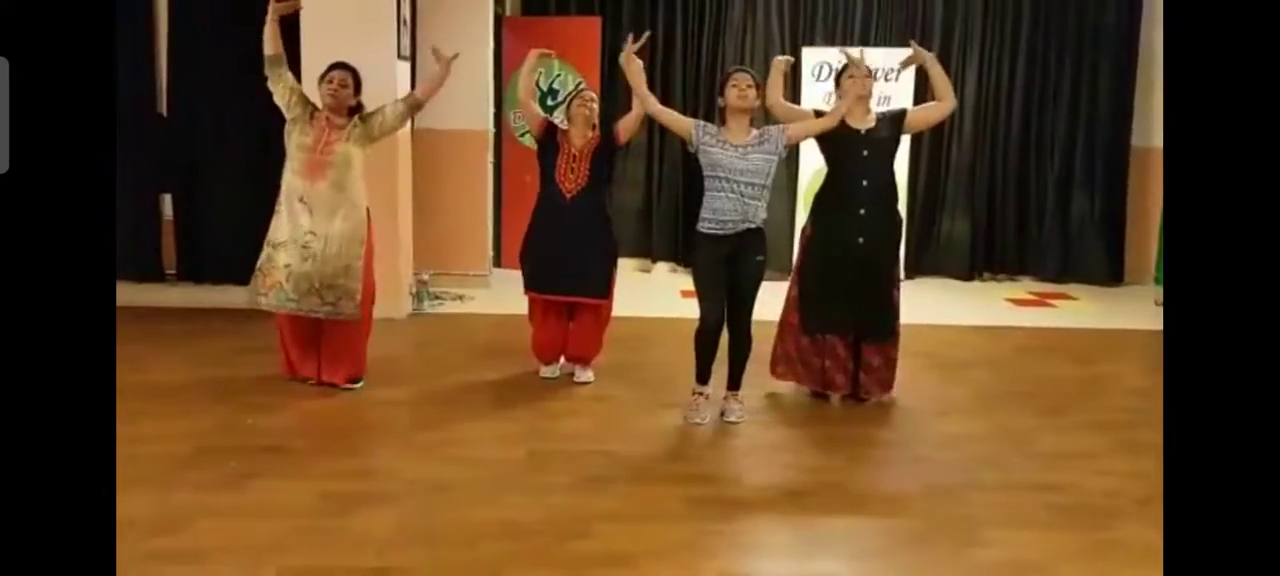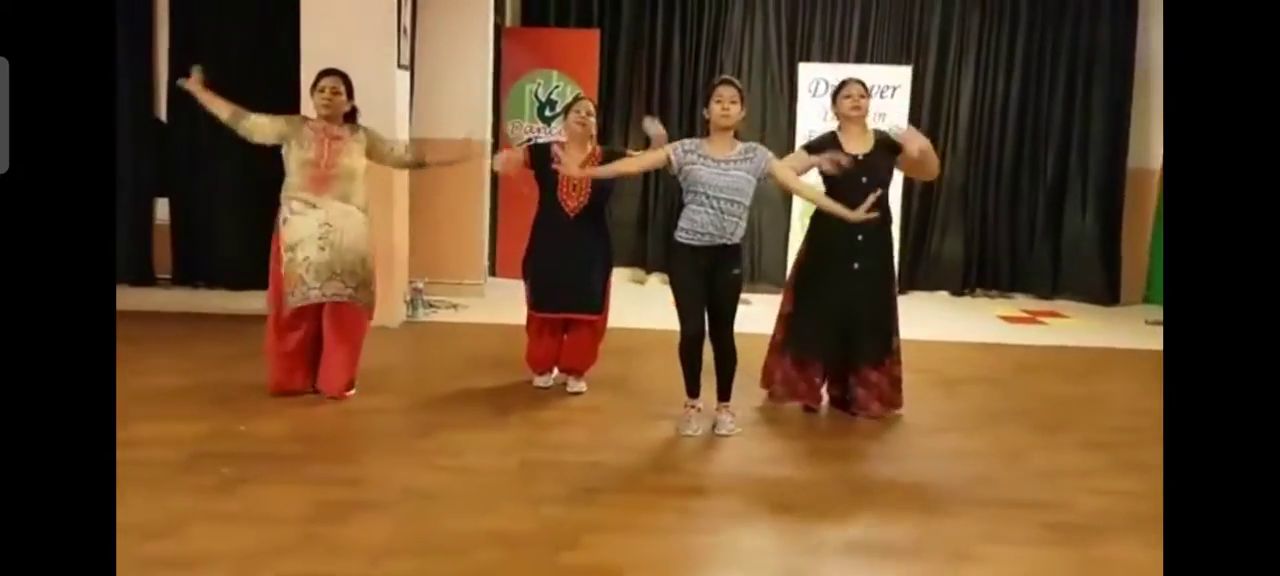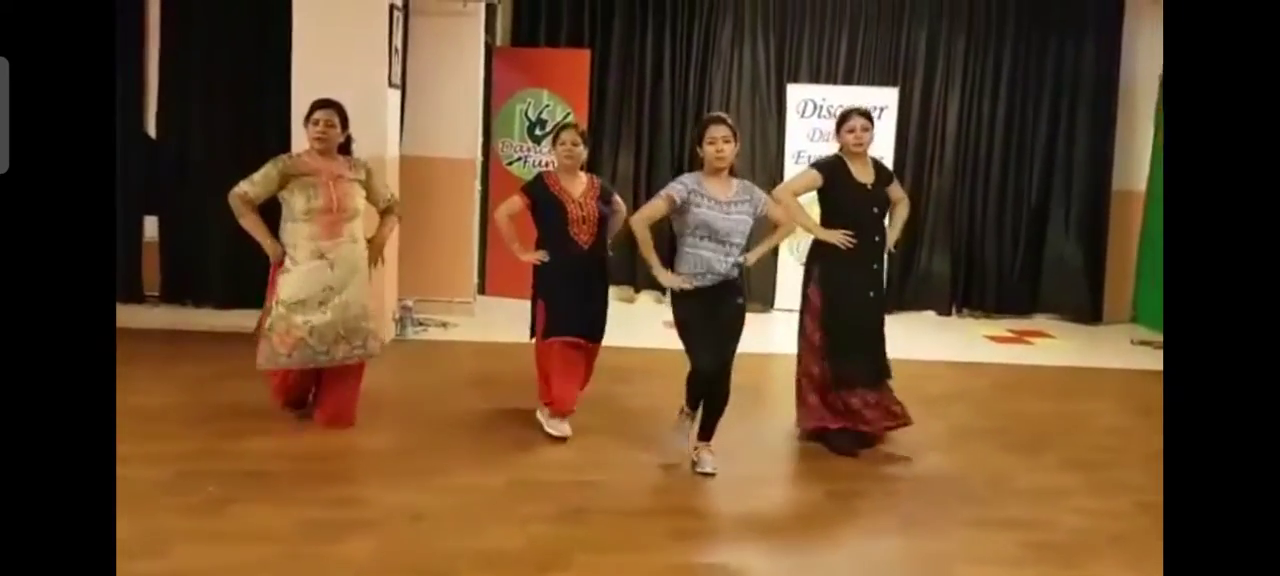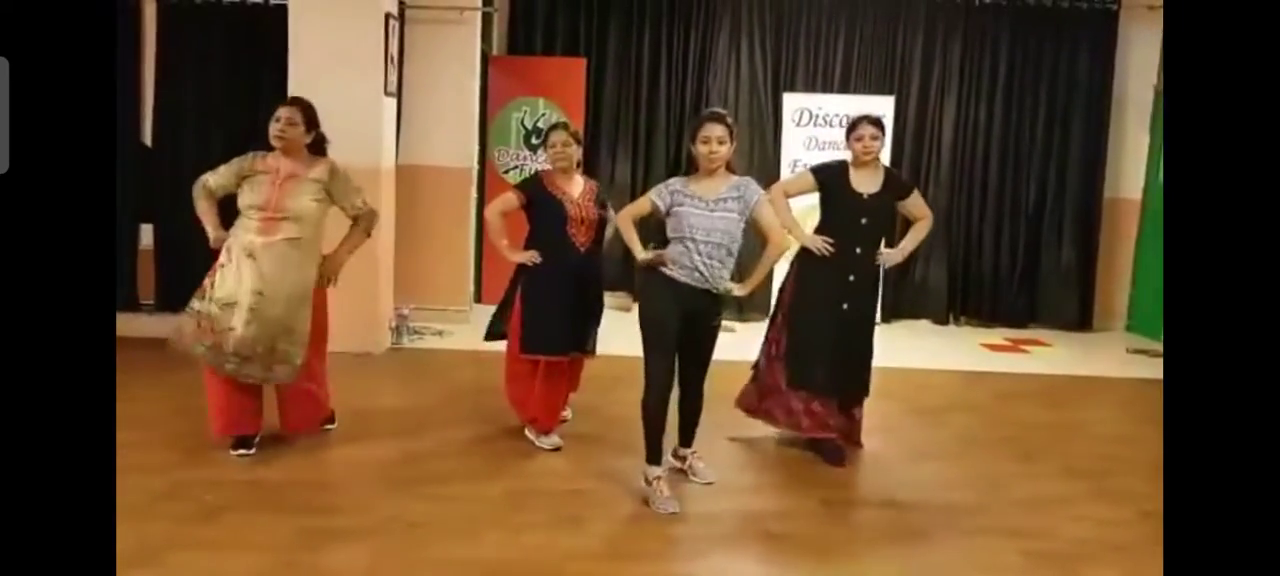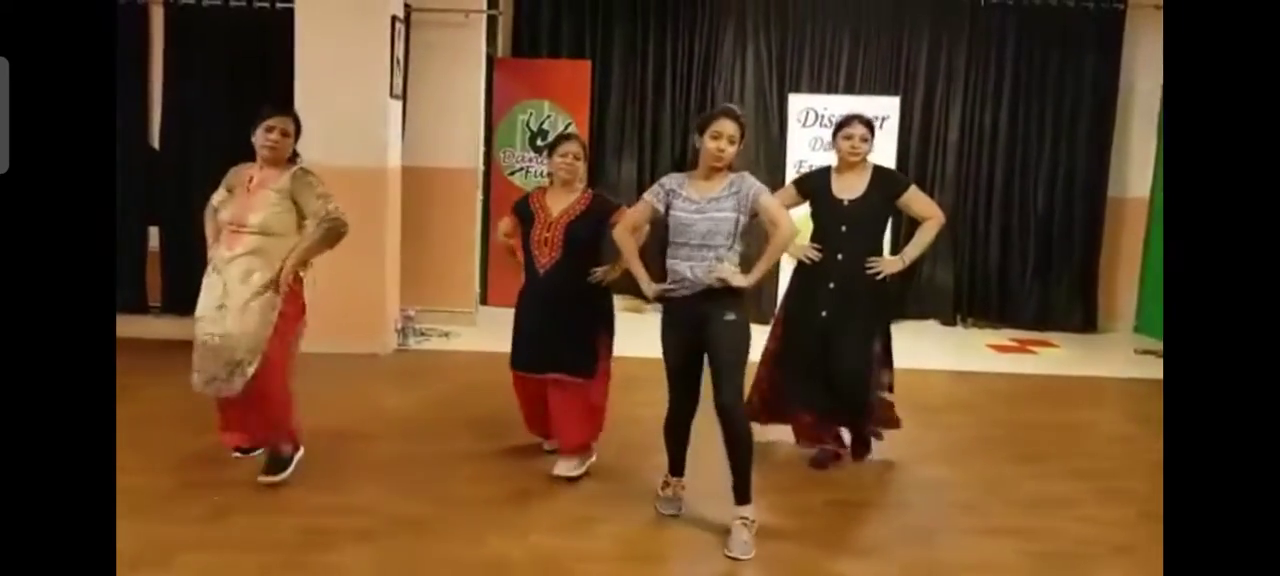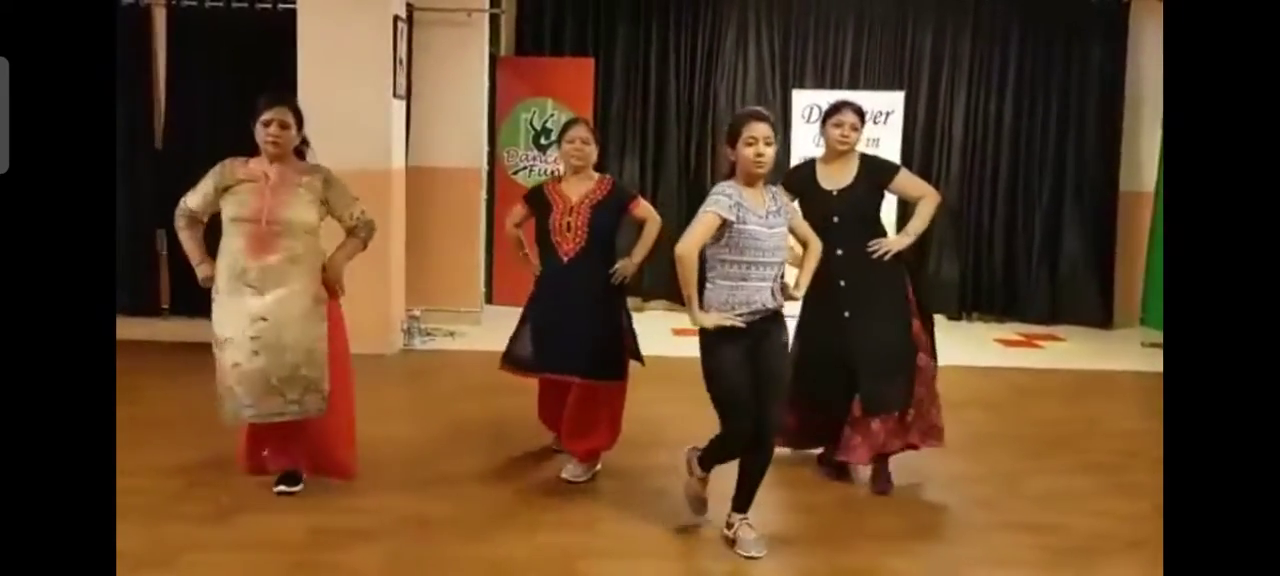
dt=0.7s
person 1, frame 1
left shoulder: (773, 138)
right shoulder: (704, 135)
left elbow: (827, 122)
right elbow: (653, 107)
right wrist: (630, 67)
left hip: (750, 241)
right hip: (710, 239)
left knee: (740, 321)
right knee: (711, 318)
left ankle: (733, 394)
right ankle: (700, 391)
person 1, frame 2
left shoulder: (755, 155)
right shoulder: (687, 150)
left elbow: (798, 185)
right elbow: (637, 163)
left wrist: (847, 213)
right wrist: (584, 172)
left hip: (727, 254)
right hip: (687, 251)
left knee: (722, 333)
right knee: (692, 332)
left ankle: (725, 406)
right ankle: (692, 404)
person 1, frame 3
left shoulder: (748, 192)
right shoulder: (686, 186)
left elbow: (787, 223)
right elbow: (640, 222)
left wrist: (754, 254)
right wrist: (659, 270)
left hip: (729, 292)
right hip: (690, 291)
left knee: (721, 372)
right knee: (704, 365)
left ankle: (703, 443)
right ankle: (688, 412)
person 1, frame 4
left shoulder: (744, 189)
right shoulder: (675, 188)
left elbow: (778, 239)
right elbow: (625, 216)
left wrist: (746, 286)
right wrist: (641, 254)
left hip: (707, 298)
right hip: (664, 288)
left knee: (693, 381)
right knee: (659, 379)
left ankle: (684, 452)
right ankle: (653, 474)
person 1, frame 5
left shoulder: (743, 186)
right shoulder: (670, 186)
left elbow: (784, 227)
right elbow: (624, 229)
left wrist: (751, 276)
right wrist: (646, 282)
left hip: (724, 305)
right hip: (678, 306)
left knee: (730, 404)
right knee: (682, 402)
left ankle: (744, 514)
right ankle: (674, 480)
person 1, frame 6
left shoulder: (778, 200)
right shoulder: (725, 196)
left elbow: (813, 243)
right elbow: (685, 249)
left wrist: (799, 287)
right wrist: (696, 313)
left hip: (771, 328)
right hip: (728, 331)
left knee: (765, 431)
right knee: (738, 432)
left ankle: (739, 518)
right ankle: (699, 465)
person 2, frame 1
left shoulder: (364, 128)
right shoulder: (298, 114)
left elbow: (409, 104)
right elbow: (275, 69)
left wrist: (442, 72)
left hip: (343, 225)
right hip: (295, 222)
left knee: (343, 298)
right knee: (295, 297)
left ankle: (343, 371)
right ankle: (307, 367)
person 2, frame 2
left shoulder: (362, 137)
right shoulder: (292, 128)
left elbow: (405, 156)
right elbow: (242, 120)
left wrist: (449, 158)
right wrist: (198, 90)
left hip: (347, 232)
right hip: (299, 231)
left knee: (343, 308)
right knee: (297, 307)
left ankle: (338, 379)
right ankle: (298, 378)
person 2, frame 3
left shoulder: (360, 171)
right shoulder: (286, 167)
left elbow: (390, 206)
right elbow: (239, 198)
left wrist: (379, 240)
right wrist: (268, 242)
left hip: (348, 271)
right hip: (299, 268)
left knee: (344, 340)
right knee: (296, 336)
left ankle: (331, 410)
right ankle: (295, 395)
person 2, frame 4
left shoulder: (326, 172)
right shoulder: (251, 164)
left elbow: (366, 216)
right elbow: (204, 187)
left wrist: (339, 257)
right wrist: (213, 229)
left hip: (295, 274)
right hip: (240, 269)
left knee: (295, 352)
right knee: (231, 347)
left ankle: (317, 414)
right ankle: (244, 427)
person 2, frame 5
left shoulder: (297, 179)
right shoulder: (236, 176)
left elbow: (335, 223)
right elbow: (212, 211)
left wrist: (295, 261)
right wrist: (213, 249)
left hip: (267, 287)
right hip: (224, 285)
left knee: (260, 364)
right knee: (227, 358)
left ankle: (283, 443)
right ankle: (249, 433)
person 2, frame 6
left shoulder: (318, 179)
right shoulder: (230, 172)
left elbow: (363, 225)
right elbow: (186, 214)
left wrist: (337, 262)
right wrist: (200, 262)
left hip: (297, 293)
right hip: (239, 294)
left knee: (297, 375)
right knee: (250, 371)
left ankle: (294, 460)
right ankle: (265, 451)
person 3, frame 1
left shoulder: (893, 122)
right shoulder: (825, 122)
left elbow: (947, 104)
right elbow: (774, 104)
left wrist: (928, 61)
right wrist: (778, 67)
left hip: (879, 230)
right hip: (832, 227)
left knee: (872, 306)
right knee: (826, 304)
left ankle: (861, 380)
right ankle: (822, 379)
person 3, frame 2
left shoulder: (887, 143)
right shoulder: (823, 145)
left elbow: (929, 173)
left wrist: (923, 147)
right wrist: (815, 161)
left hip: (873, 247)
right hip: (830, 244)
left knee: (866, 322)
right knee: (818, 317)
left ankle: (848, 392)
right ankle: (807, 389)
person 3, frame 3
left shoulder: (880, 171)
right shoulder: (829, 169)
left elbow: (901, 202)
right elbow: (782, 194)
left wrist: (892, 233)
right wrist: (819, 231)
left hip: (870, 271)
right hip: (834, 269)
left knee: (864, 346)
right knee: (838, 346)
left ankle: (855, 422)
right ankle: (832, 424)
person 3, frame 4
left shoulder: (895, 183)
right shoulder: (830, 173)
left elbow: (924, 218)
right elbow: (777, 192)
left wrist: (901, 252)
right wrist: (800, 235)
left hip: (863, 280)
right hip: (819, 274)
left knee: (851, 355)
right knee: (816, 349)
left ankle: (840, 427)
right ankle: (820, 431)
person 3, frame 5
left shoulder: (887, 182)
right shoulder: (814, 181)
left elbow: (934, 217)
left wrist: (903, 259)
right wrist: (790, 245)
left hip: (863, 290)
right hip: (813, 286)
left knee: (852, 370)
right knee: (808, 366)
left ankle: (860, 426)
right ankle: (828, 439)
person 3, frame 6
left shoulder: (875, 169)
right shoulder: (802, 175)
left elbow: (929, 196)
left wrist: (906, 237)
left hip: (877, 282)
right hip: (825, 286)
left knee: (881, 364)
right knee: (825, 368)
left ankle: (878, 452)
right ankle: (836, 447)
person 4, frame 1
left shoulder: (606, 144)
right shoulder: (550, 139)
left elbow: (639, 111)
right elbow: (525, 100)
right wrist: (533, 61)
left hip: (591, 238)
right hip: (550, 236)
left knee: (590, 303)
right knee: (548, 302)
left ankle: (581, 360)
right ankle: (549, 358)
person 4, frame 2
left shoulder: (607, 157)
right shoulder: (544, 153)
right elbow: (502, 160)
left wrist: (659, 140)
right wrist: (506, 162)
left hip: (591, 249)
right hip: (550, 247)
left knee: (587, 314)
right knee: (545, 311)
left ankle: (575, 371)
right ankle: (542, 368)
person 4, frame 3
left shoulder: (598, 186)
right shoulder: (541, 185)
left elbow: (620, 211)
right elbow: (501, 214)
left wrist: (604, 242)
right wrist: (521, 251)
left hip: (592, 277)
right hip: (555, 276)
left knee: (586, 343)
right knee: (558, 342)
left ankle: (567, 396)
right ankle: (552, 409)
person 4, frame 4
left shoulder: (592, 189)
right shoulder: (536, 185)
left elbow: (608, 222)
right elbow: (493, 211)
left wrist: (595, 251)
right wrist: (510, 251)
left hip: (582, 285)
right hip: (543, 281)
left knee: (570, 351)
right knee: (541, 352)
left ankle: (556, 405)
right ankle: (539, 423)
person 4, frame 5
left shoulder: (596, 204)
right shoulder: (529, 202)
right elbow: (502, 233)
left wrist: (616, 268)
right wrist: (522, 264)
left hip: (581, 306)
right hip: (536, 304)
left knee: (574, 377)
right knee: (531, 374)
left ankle: (579, 449)
right ankle: (551, 432)
person 4, frame 6
left shoulder: (612, 190)
right shoulder: (543, 192)
left elbow: (653, 220)
right elbow: (511, 224)
left wrist: (633, 261)
right wrist: (530, 258)
left hip: (598, 297)
right hip: (553, 297)
left knee: (594, 375)
right knee: (555, 371)
left ankle: (587, 452)
right ankle: (562, 432)
